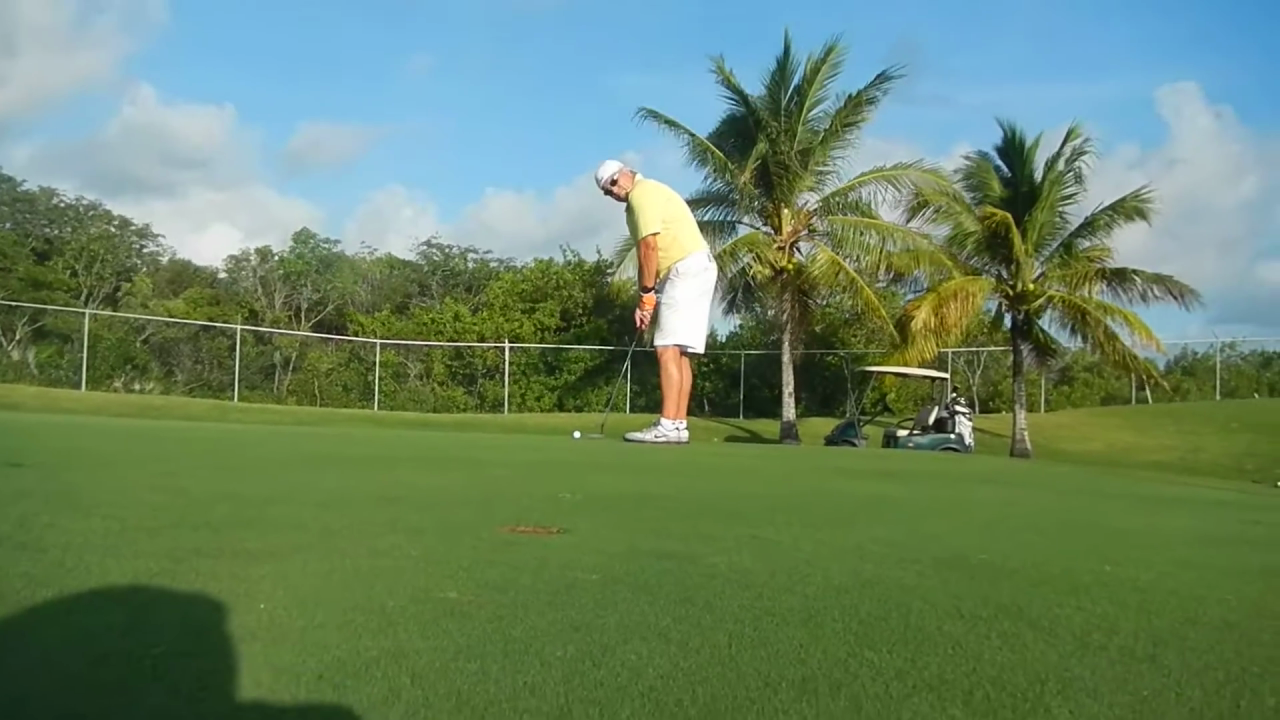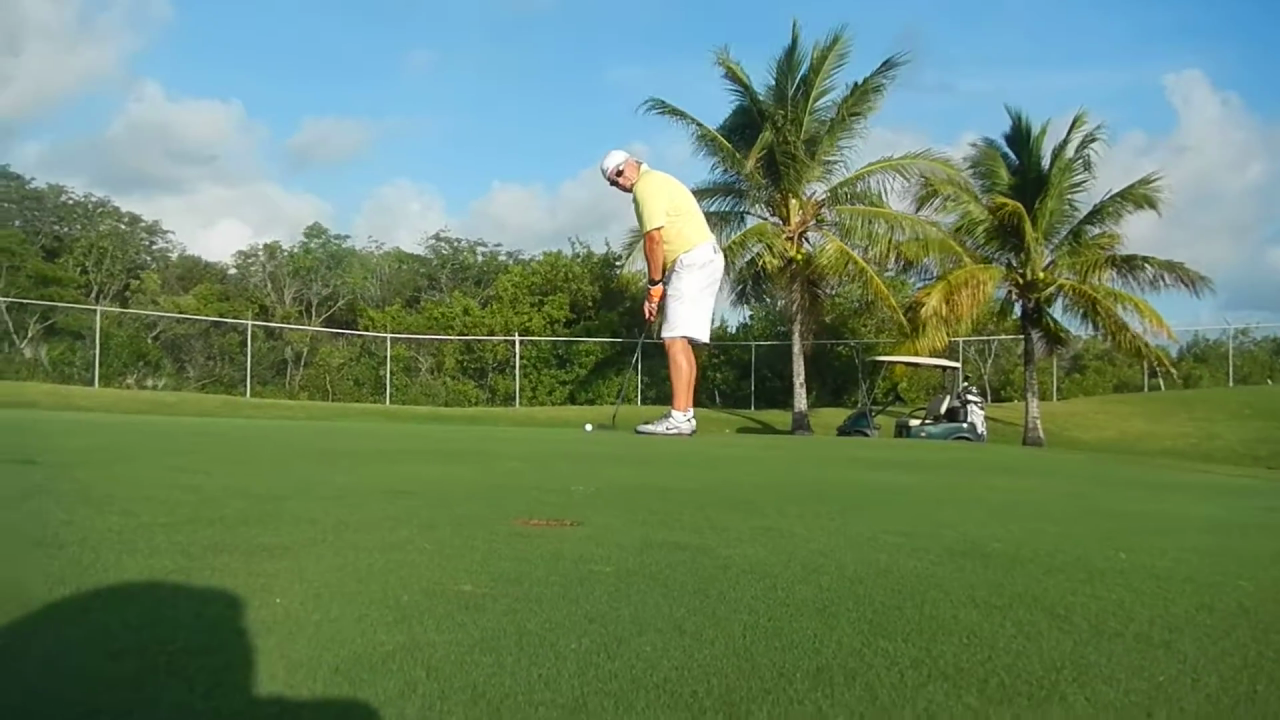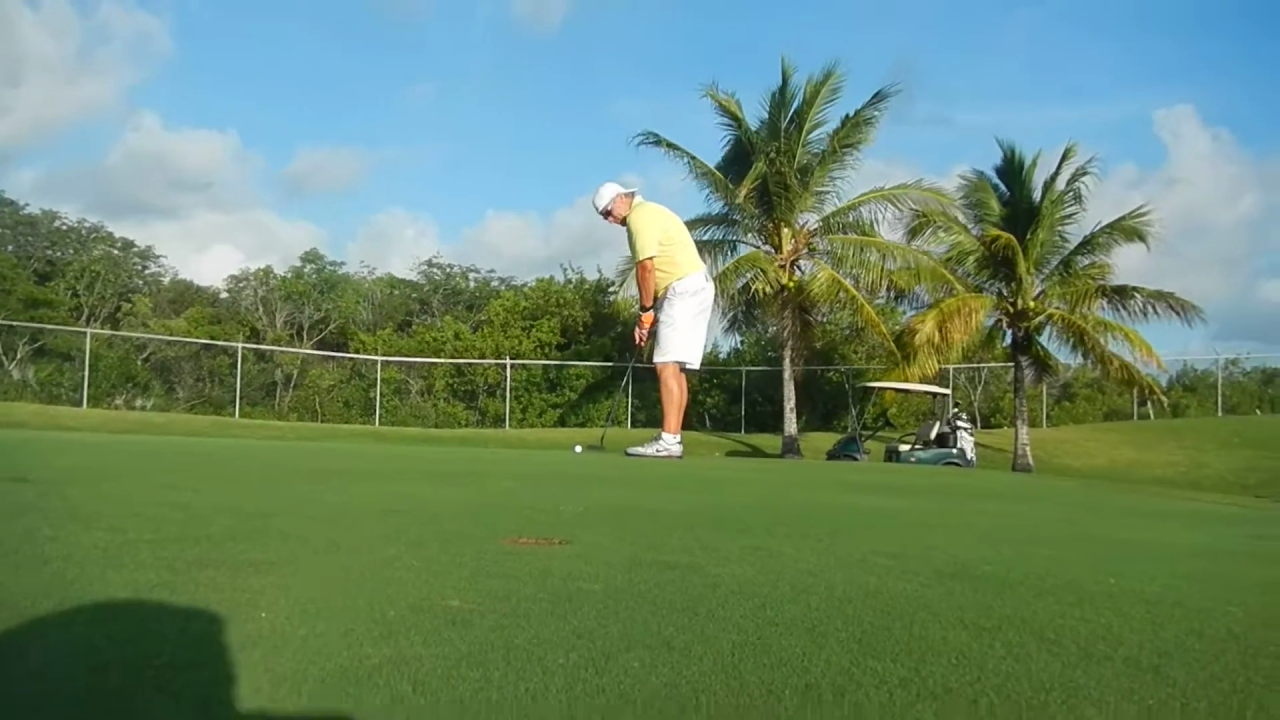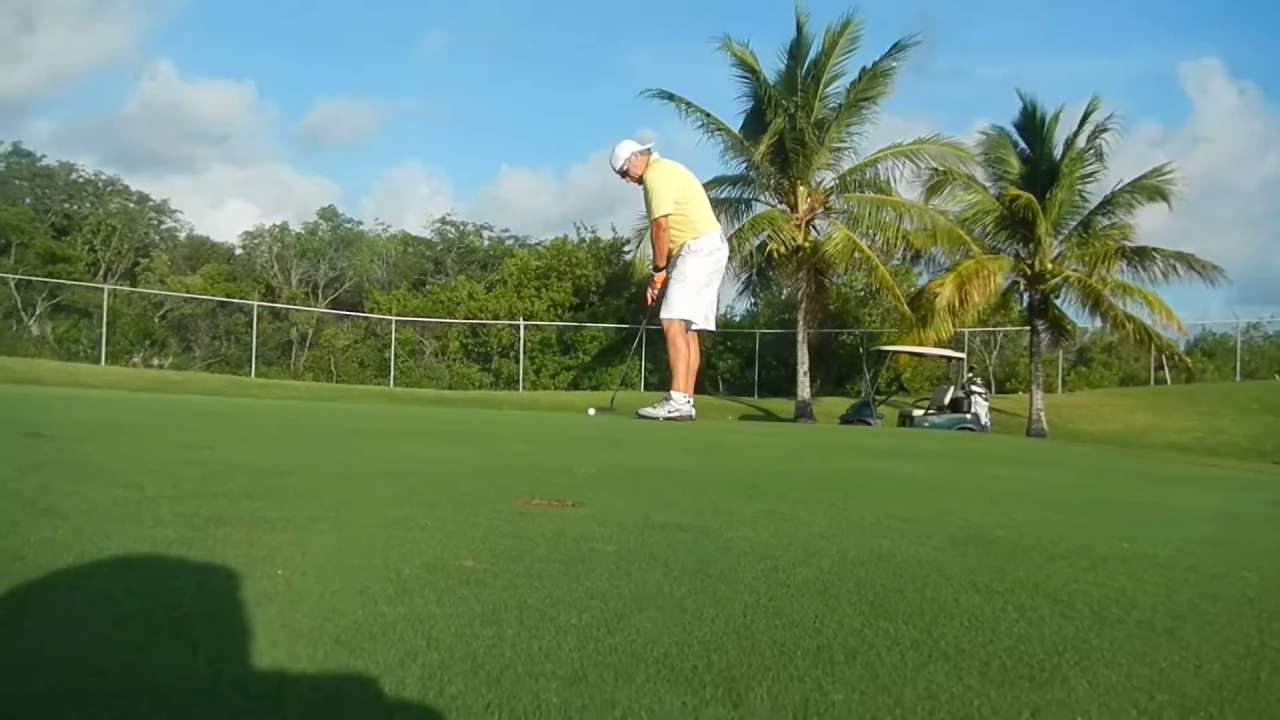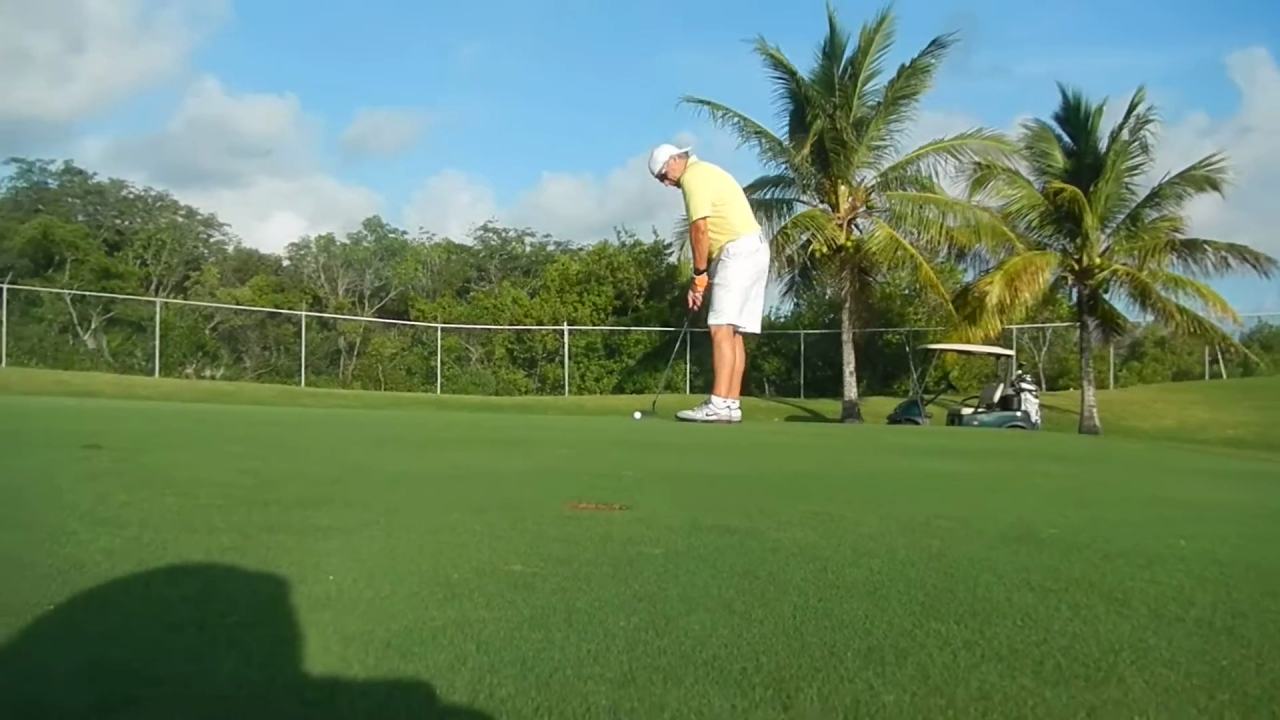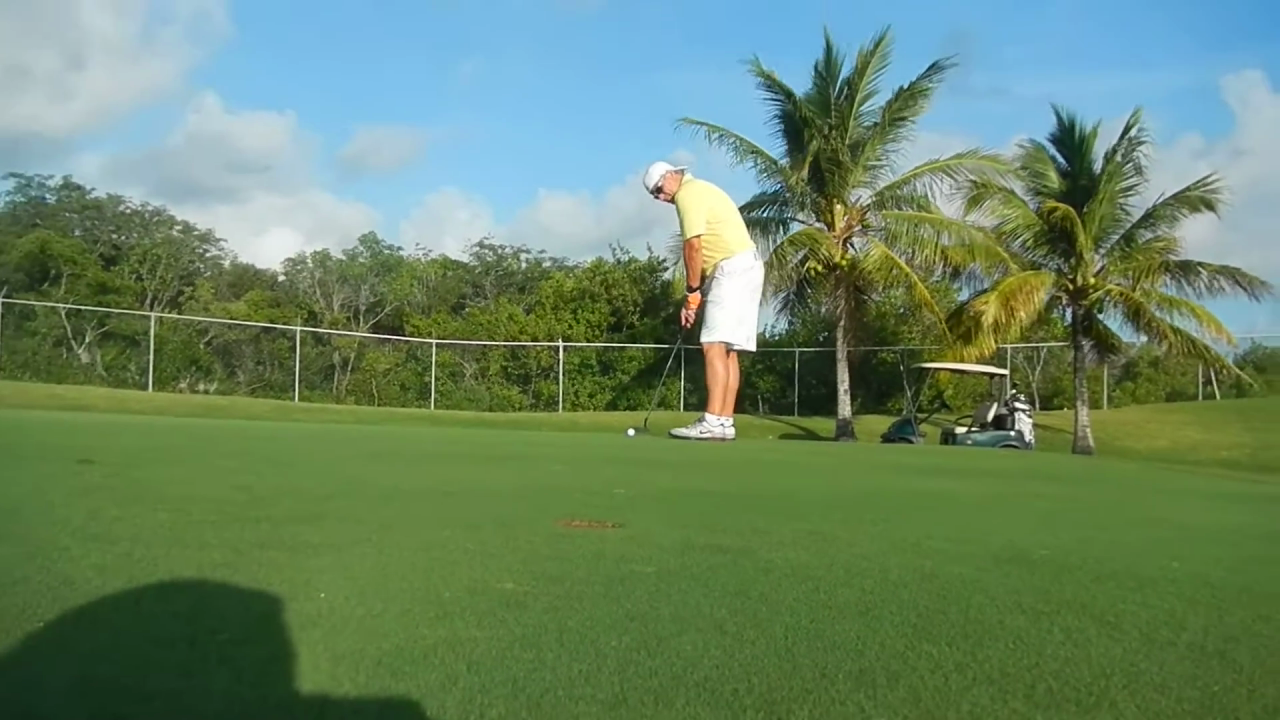
dt=0.2s
person 1, frame 1
left shoulder: (642, 192)
right shoulder: (633, 208)
left elbow: (650, 246)
right elbow: (645, 255)
left wrist: (647, 293)
right wrist: (644, 299)
left hip: (688, 269)
right hip: (684, 272)
left knee: (668, 347)
right knee: (678, 350)
left ankle: (668, 426)
right ankle: (678, 425)
person 1, frame 2
left shoulder: (647, 184)
right shoulder: (647, 189)
left elbow: (654, 240)
right elbow: (657, 243)
left wrist: (654, 285)
right wrist: (655, 288)
left hip: (694, 260)
right hip: (699, 261)
left knee: (675, 339)
right knee: (682, 341)
left ankle: (678, 418)
right ankle: (685, 414)
person 1, frame 3
left shoulder: (641, 215)
right shoulder: (644, 216)
left elbow: (646, 269)
right elbow: (653, 271)
left wrist: (645, 312)
right wrist: (648, 314)
left hip: (685, 289)
right hip: (688, 290)
left knee: (667, 365)
right knee: (674, 366)
left ankle: (668, 440)
right ankle: (673, 438)
person 1, frame 4
left shoulder: (657, 172)
right shoulder: (661, 173)
left elbow: (661, 227)
right elbow: (668, 229)
left wrist: (657, 271)
right wrist: (661, 273)
left hip: (700, 248)
right hip: (702, 249)
left knee: (673, 321)
right knee: (686, 327)
left ankle: (678, 399)
right ankle: (685, 401)
person 1, frame 5
left shoulder: (694, 175)
right shoulder: (701, 175)
left elbow: (700, 229)
right elbow: (709, 232)
left wrist: (699, 274)
right wrist: (702, 276)
left hip: (739, 251)
right hip: (744, 251)
left knee: (722, 328)
right knee: (732, 330)
left ankle: (719, 404)
right ankle: (731, 404)
person 1, frame 6
left shoulder: (688, 192)
right shoulder: (697, 192)
left elbow: (693, 247)
right elbow: (703, 249)
left wrist: (692, 292)
right wrist: (694, 294)
left hip: (733, 268)
right hip: (739, 268)
left knee: (714, 345)
right knee: (727, 347)
left ankle: (713, 421)
right ankle: (724, 421)
